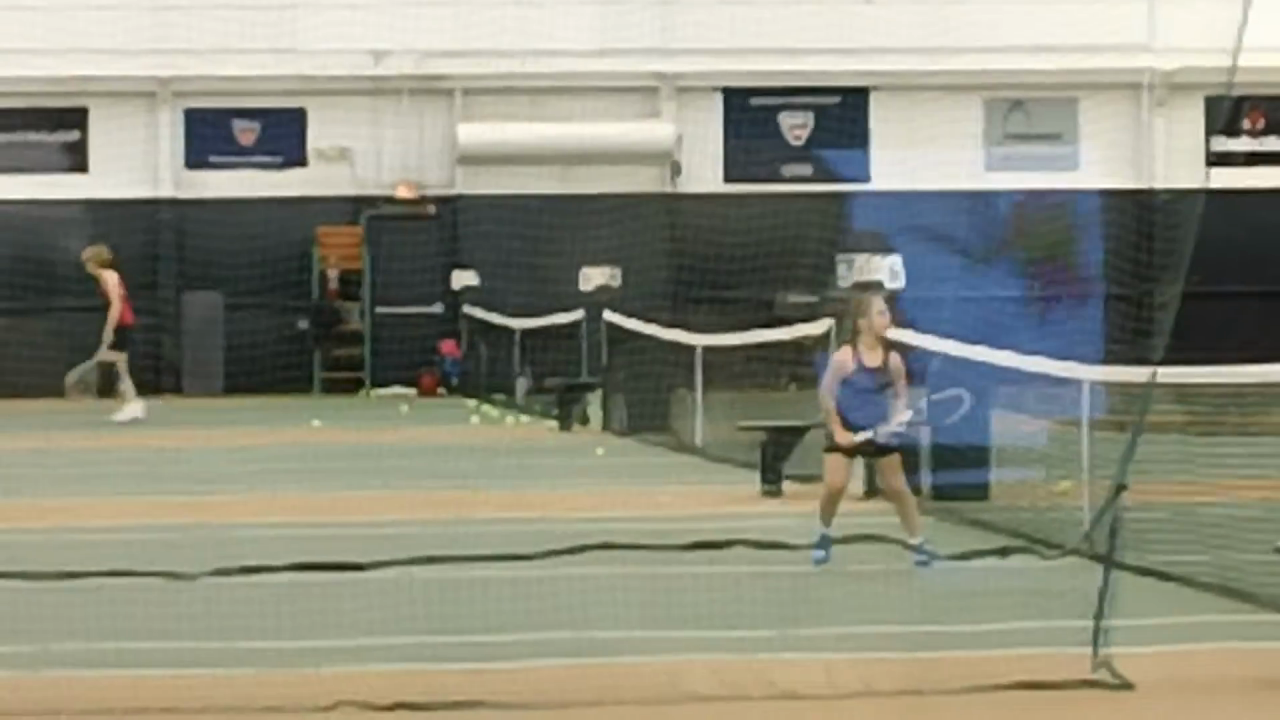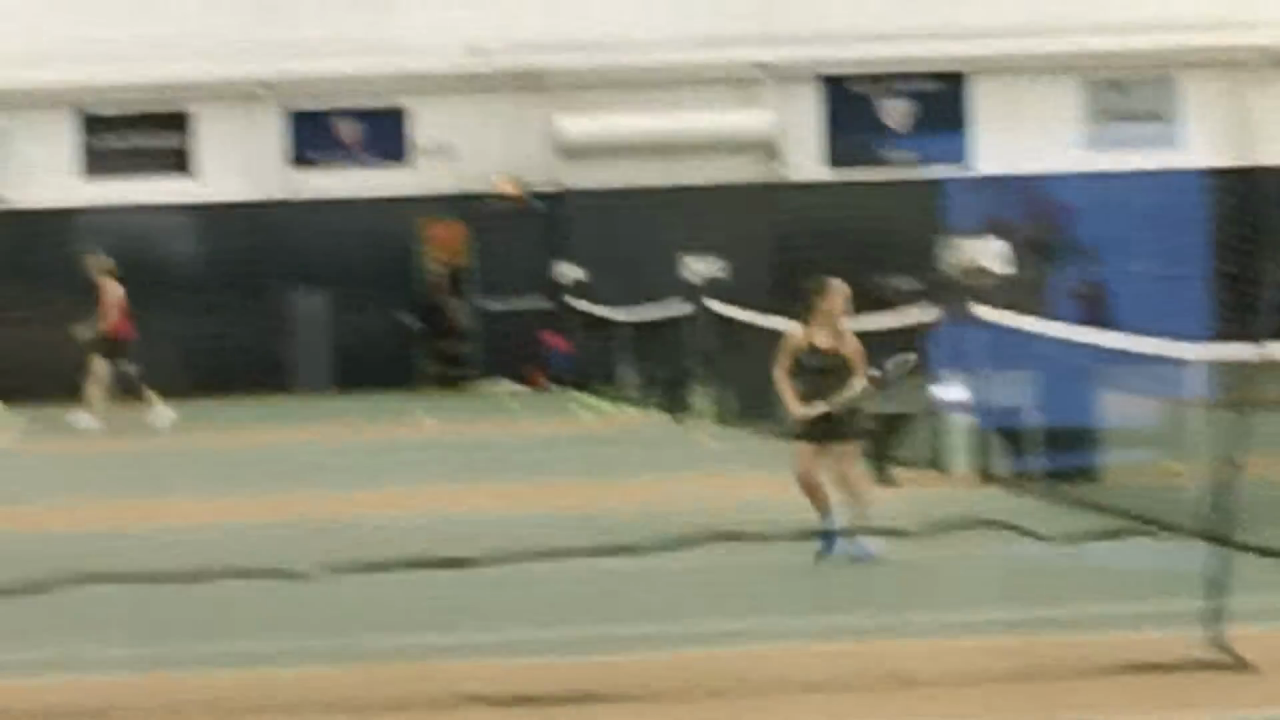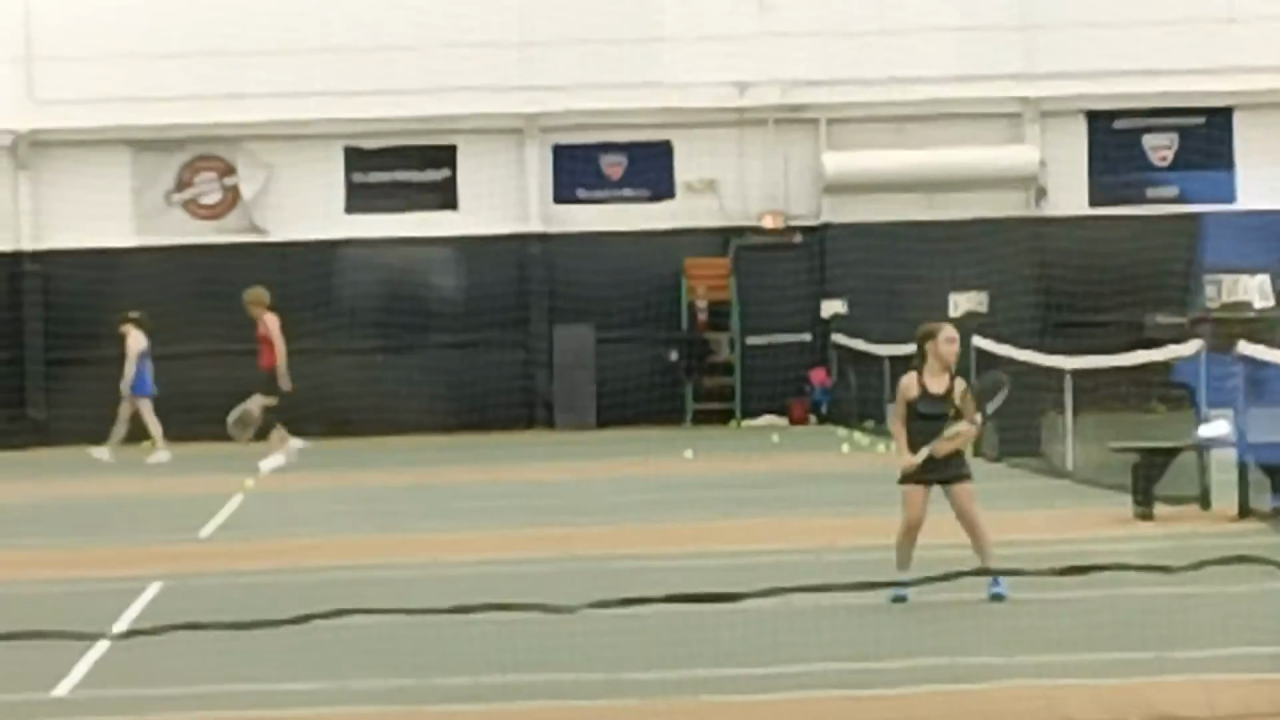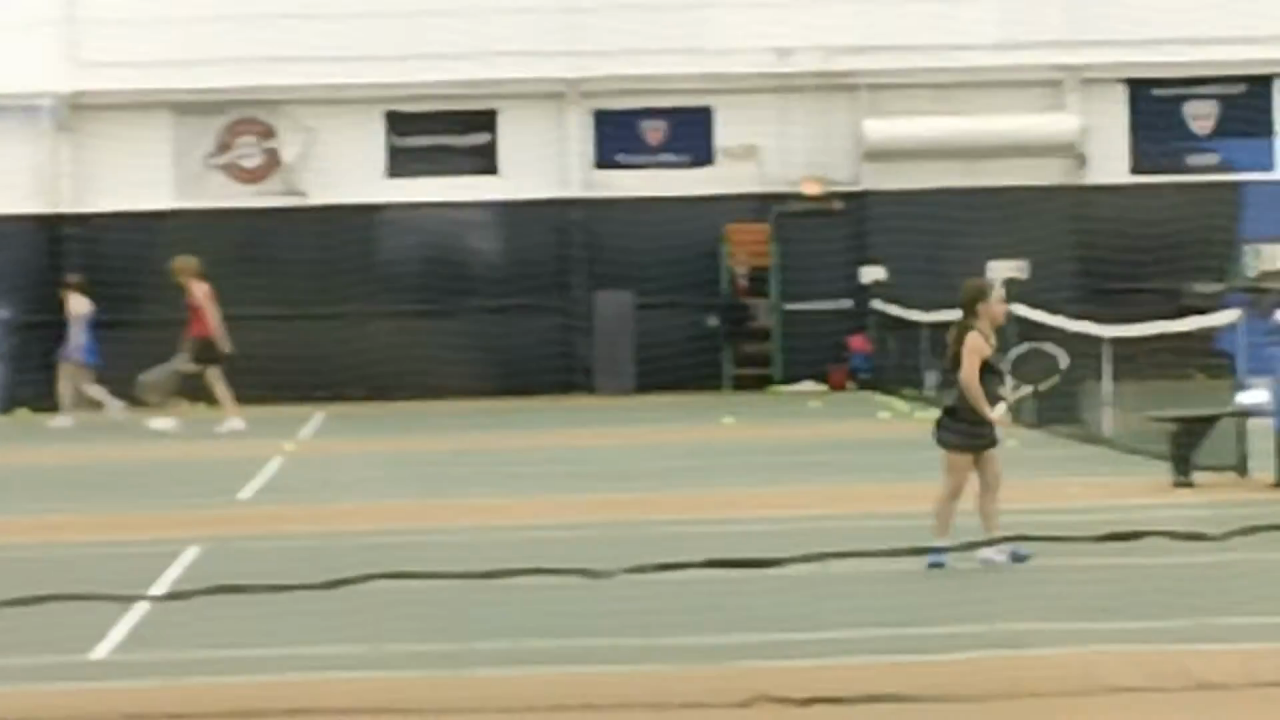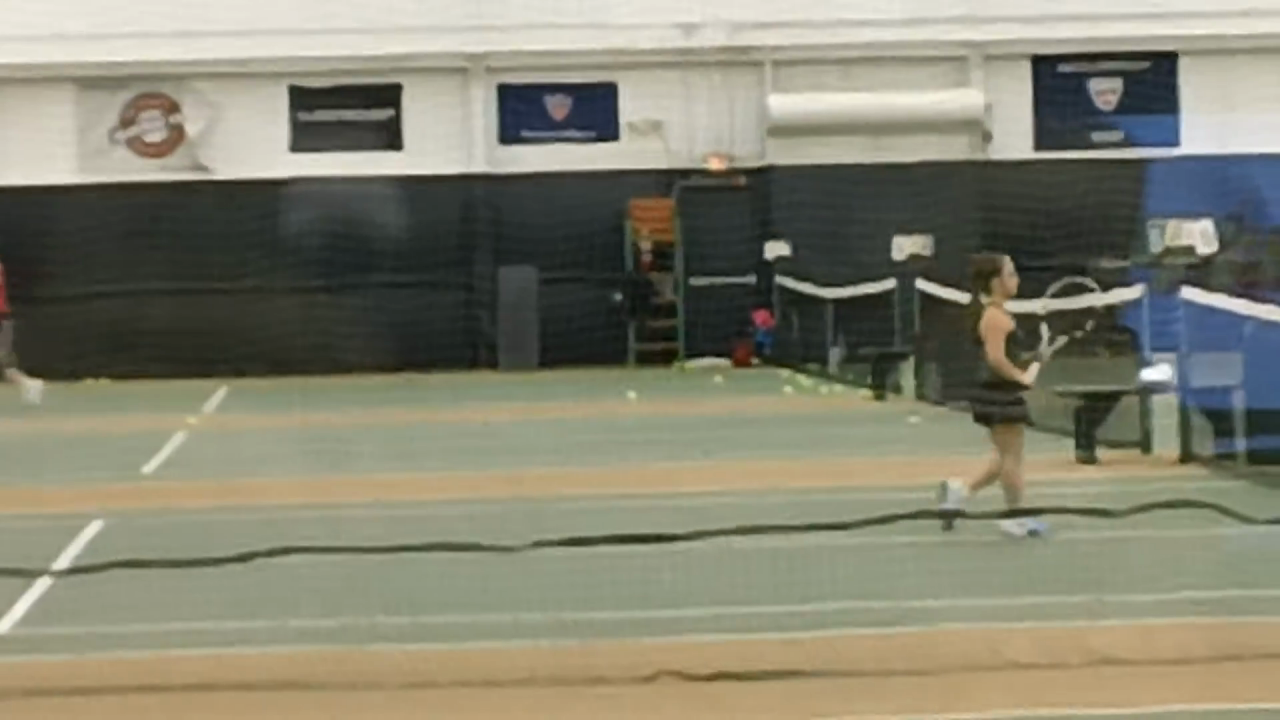
dt=0.7s
person 1, frame 1
left shoulder: (893, 360)
right shoulder: (843, 357)
left elbow: (901, 396)
right elbow: (826, 396)
left wrist: (895, 422)
right wrist: (837, 430)
left hip: (879, 432)
right hip: (846, 433)
left knee: (896, 488)
right knee: (834, 486)
left ankle: (918, 543)
right ankle: (824, 536)
person 1, frame 2
left shoulder: (846, 340)
right shoulder: (797, 338)
left elbow: (860, 378)
right elbow: (780, 371)
left wrist: (845, 396)
right wrist: (793, 404)
left hip: (840, 416)
right hip: (812, 417)
left knee: (846, 473)
right knee: (803, 474)
left ankle: (864, 535)
right ankle: (830, 526)
person 1, frame 3
left shoulder: (959, 386)
right shoulder: (909, 383)
left elbow: (972, 428)
right elbow: (896, 420)
left wrist: (951, 445)
right wrist: (905, 453)
left hip: (951, 461)
right hip: (918, 463)
left knee: (971, 520)
right knee: (911, 522)
left ankle: (993, 578)
right ankle: (902, 581)
person 1, frame 4
left shoulder: (987, 340)
right shoulder: (974, 340)
right elbow: (967, 380)
left wrist: (999, 397)
right wrist: (987, 411)
left hip: (981, 425)
right hip: (962, 422)
left knee: (992, 482)
right knee: (954, 486)
left ankle: (993, 546)
right ankle: (939, 546)
person 1, frame 5
left shoulder: (994, 313)
right shoulder: (995, 316)
right elbow: (995, 356)
left wrist: (1028, 361)
right wrist: (1021, 377)
left hip: (999, 395)
right hip: (1000, 395)
left knee: (1007, 459)
right knee: (1012, 457)
left ankle: (958, 490)
right ankle: (1015, 519)
